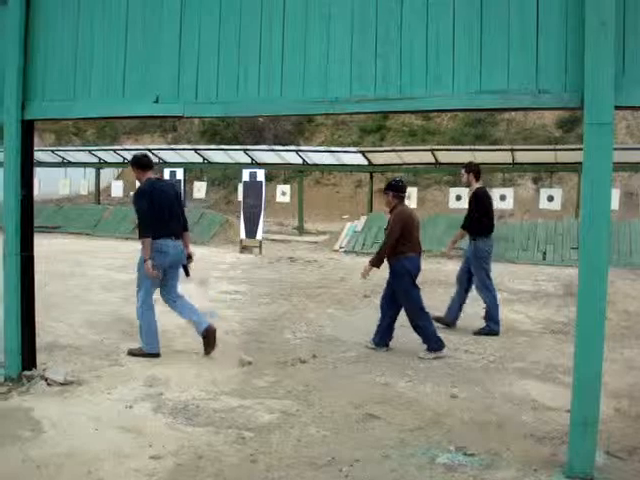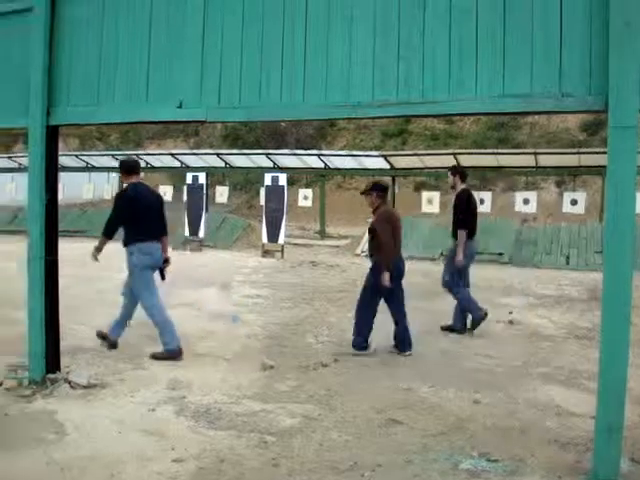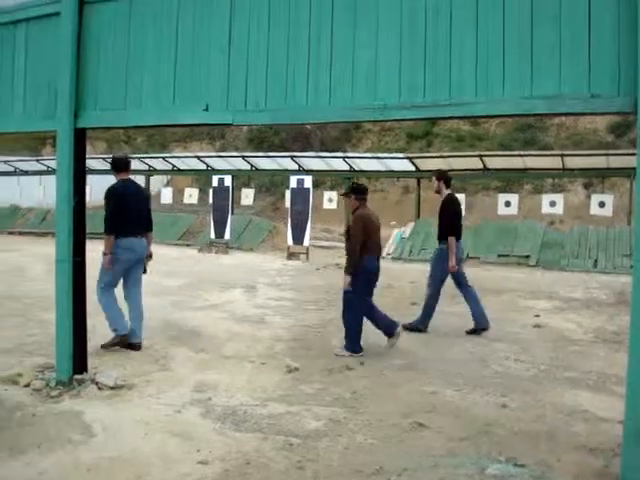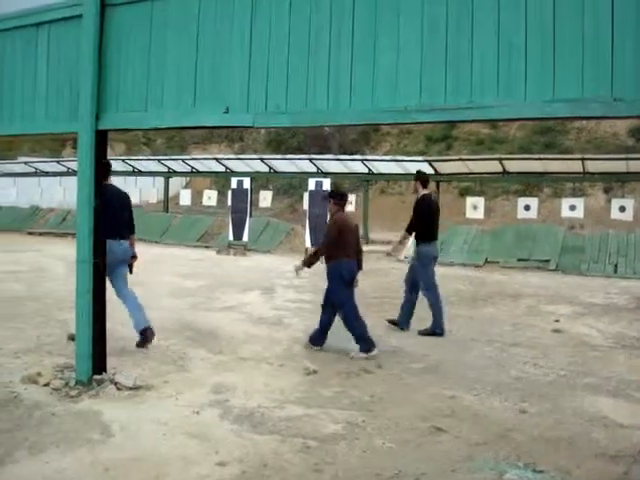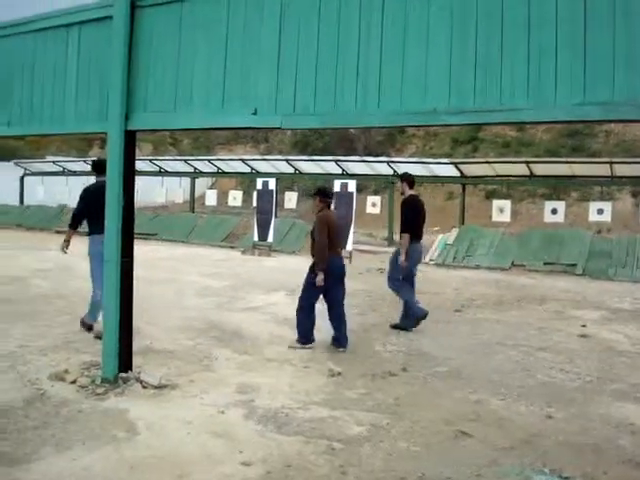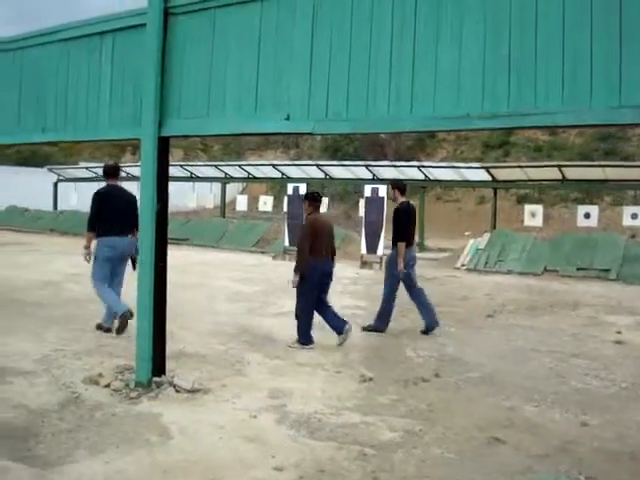
dt=0.4s
person 1, frame 1
left shoulder: (142, 191)
right shoulder: (172, 188)
left elbow: (145, 228)
right elbow: (183, 221)
left wrist: (146, 259)
right wrist: (187, 248)
left hip: (157, 247)
right hip: (176, 247)
left knee: (144, 298)
right knee: (171, 295)
left ankle: (149, 347)
right ankle: (204, 327)
person 1, frame 2
left shoulder: (125, 194)
right shoulder: (154, 194)
left elbow: (113, 224)
right elbow: (163, 227)
left wrist: (98, 248)
right wrist: (165, 253)
left hip: (139, 251)
right hip: (155, 250)
left knee: (150, 300)
right knee: (130, 293)
left ankle: (172, 347)
right ankle: (113, 335)
person 1, frame 3
left shoulder: (114, 190)
right shoulder: (143, 192)
left elbow: (110, 224)
right elbow: (148, 224)
left wrist: (107, 252)
right wrist: (148, 248)
left hip: (122, 245)
right hip: (140, 245)
left knee: (104, 288)
right knee: (134, 293)
left ankle: (121, 332)
right ankle: (134, 338)
person 1, frame 4
left shoulder: (97, 194)
right shoulder: (123, 195)
left elbow: (96, 227)
right elbow: (130, 226)
right wrist: (132, 249)
left hip: (106, 247)
right hip: (122, 246)
right knee: (124, 291)
right ankle: (144, 327)
person 1, frame 5
left shoulder: (90, 191)
left elbow: (77, 217)
left wrist: (67, 239)
left hip: (98, 241)
left knee: (103, 285)
right knee: (101, 282)
right ankle: (90, 319)
person 1, frame 6
left shoulder: (100, 194)
right shoulder: (130, 196)
left elbow: (93, 222)
right elbow: (136, 225)
left wrist: (87, 246)
right wrist: (136, 247)
left hip: (107, 243)
right hip: (126, 243)
left knee: (99, 282)
right knee: (115, 283)
left ankle: (123, 311)
right ankle: (107, 322)
person 2, frame 1
left shoulder: (399, 214)
right shoulder: (407, 212)
left elbow: (388, 243)
left wrist: (372, 264)
left hip: (402, 264)
right hip: (408, 262)
left knee: (414, 308)
right knee: (389, 304)
left ankle: (435, 346)
right ankle: (380, 340)
person 2, frame 2
left shoulder: (382, 214)
right shoulder: (390, 213)
left elbow: (386, 244)
left wrist: (385, 271)
left hip: (384, 265)
right hip: (396, 263)
left knee: (366, 304)
right knee: (397, 306)
left ankle: (360, 344)
right ankle: (403, 346)
person 2, frame 3
left shoulder: (359, 217)
right shoulder: (372, 215)
left elbow: (355, 247)
left wrist: (348, 273)
left hip: (360, 266)
right hip: (373, 263)
left knee: (352, 307)
right knee: (363, 305)
left ankle: (353, 347)
right ankle: (391, 328)
person 2, frame 4
left shoulder: (336, 221)
right shoulder: (350, 222)
left elbow: (323, 247)
right elbow: (358, 249)
left wrist: (304, 264)
right wrist: (356, 271)
left hip: (338, 269)
right hip: (349, 266)
left knee: (348, 309)
right knee: (330, 305)
left ankle: (367, 347)
right ankle: (317, 339)
person 2, frame 5
left shoulder: (322, 218)
right shoulder: (334, 218)
left elbow: (321, 246)
left wrist: (320, 271)
left hip: (325, 265)
right hip: (338, 263)
left knee: (306, 303)
right knee: (336, 305)
left ankle: (305, 340)
right ankle: (340, 342)
person 2, frame 6
left shoulder: (310, 221)
right shoulder: (327, 222)
left elbow: (303, 249)
right elbow: (332, 248)
left wrist: (297, 273)
left hip: (312, 267)
right hip: (326, 266)
left knee: (304, 305)
right knee: (320, 303)
left ankle: (304, 340)
right ankle: (341, 327)
person 3, frame 1
left shoulder: (478, 195)
right shoulder: (481, 193)
left elbow: (467, 224)
left wrist: (450, 246)
left hip: (480, 244)
right hip: (476, 243)
left knee: (484, 285)
right knee: (463, 279)
left ankle: (492, 325)
right ankle: (451, 317)
person 3, frame 2
left shoulder: (462, 196)
right shoulder: (468, 195)
left elbow: (462, 226)
left wrist: (459, 251)
left hip: (462, 245)
right hip: (466, 245)
left knee: (449, 281)
right knee: (460, 283)
left ankle: (477, 312)
right ankle: (459, 324)
person 3, frame 3
left shoulder: (447, 202)
right shoulder: (453, 200)
left elbow: (451, 232)
left wrist: (451, 257)
left hip: (446, 249)
right hip: (454, 248)
left knee: (433, 287)
right knee: (463, 286)
left ankle: (421, 324)
right ankle: (481, 322)
person 3, frame 4
left shoulder: (421, 202)
right shoulder: (432, 201)
left elbow: (411, 227)
left wrist: (396, 246)
left hip: (424, 249)
right hip: (430, 246)
left knee: (429, 288)
right knee: (411, 283)
left ankle: (437, 327)
right ankle: (403, 321)
person 3, frame 5
left shoulder: (407, 202)
right shoulder: (419, 202)
left elbow: (406, 229)
left wrist: (402, 253)
left hip: (409, 248)
right hip: (418, 246)
left knee: (394, 281)
right knee: (407, 283)
left ankle: (418, 312)
right ankle: (406, 321)
person 3, frame 6
left shoulder: (400, 210)
right shoulder: (411, 207)
left elbow: (400, 237)
left wrist: (399, 260)
left hip: (399, 254)
right hip: (410, 253)
left knee: (389, 290)
right knee: (413, 288)
left ankle: (380, 324)
right ankle: (431, 321)
